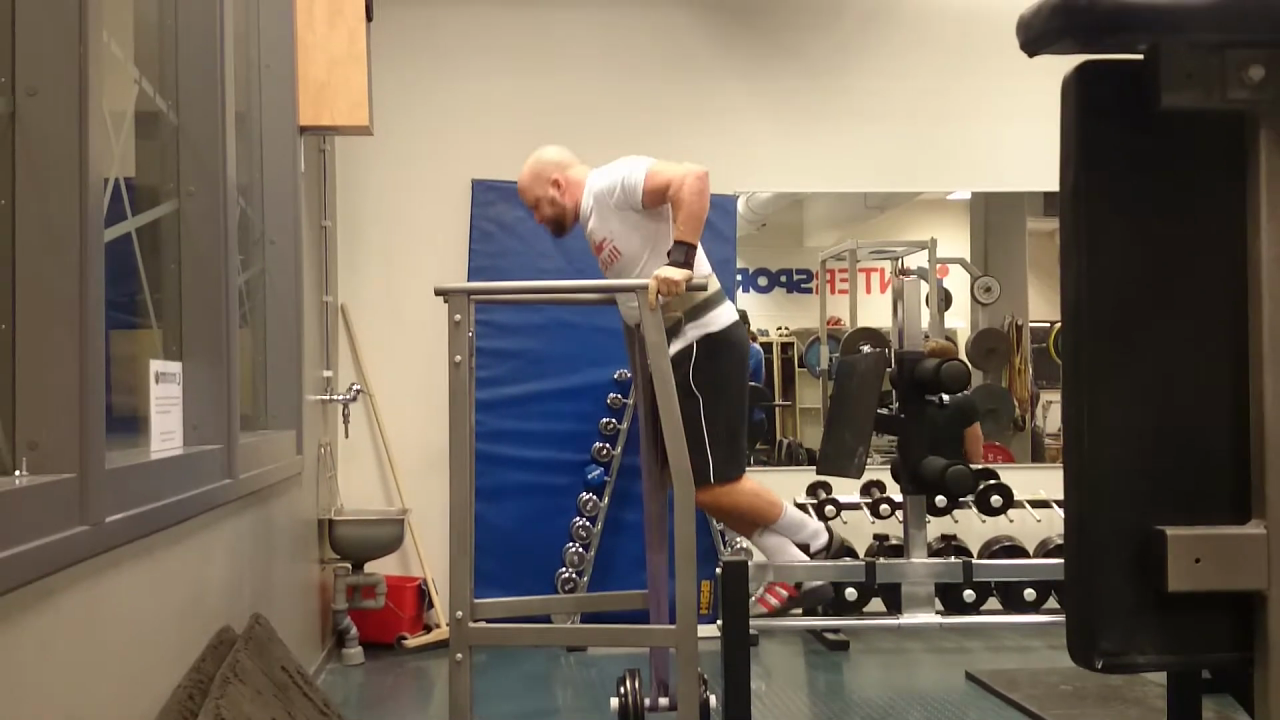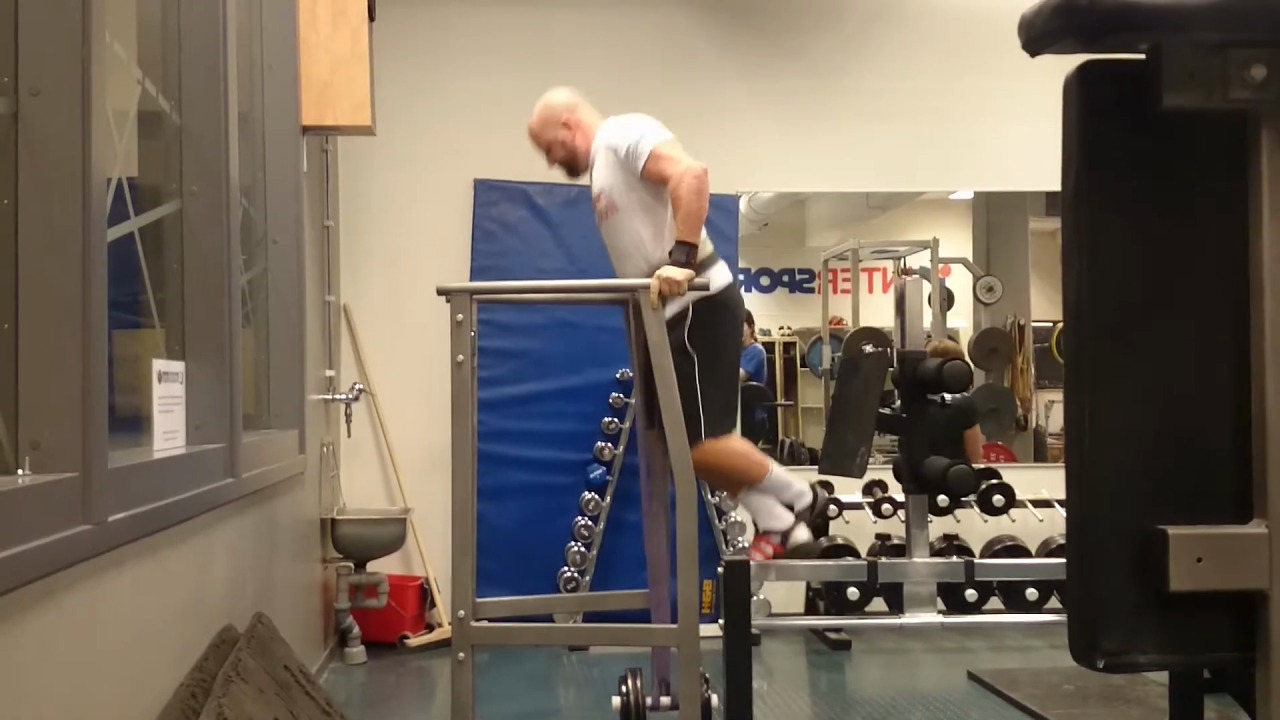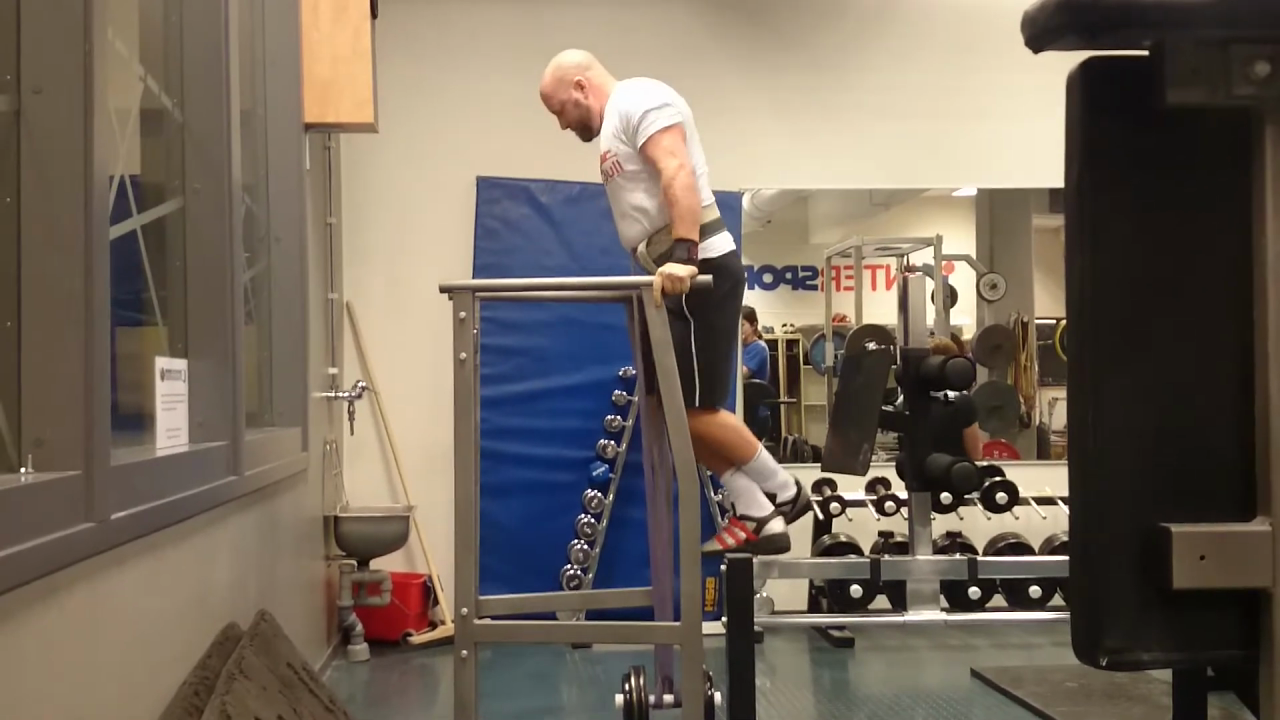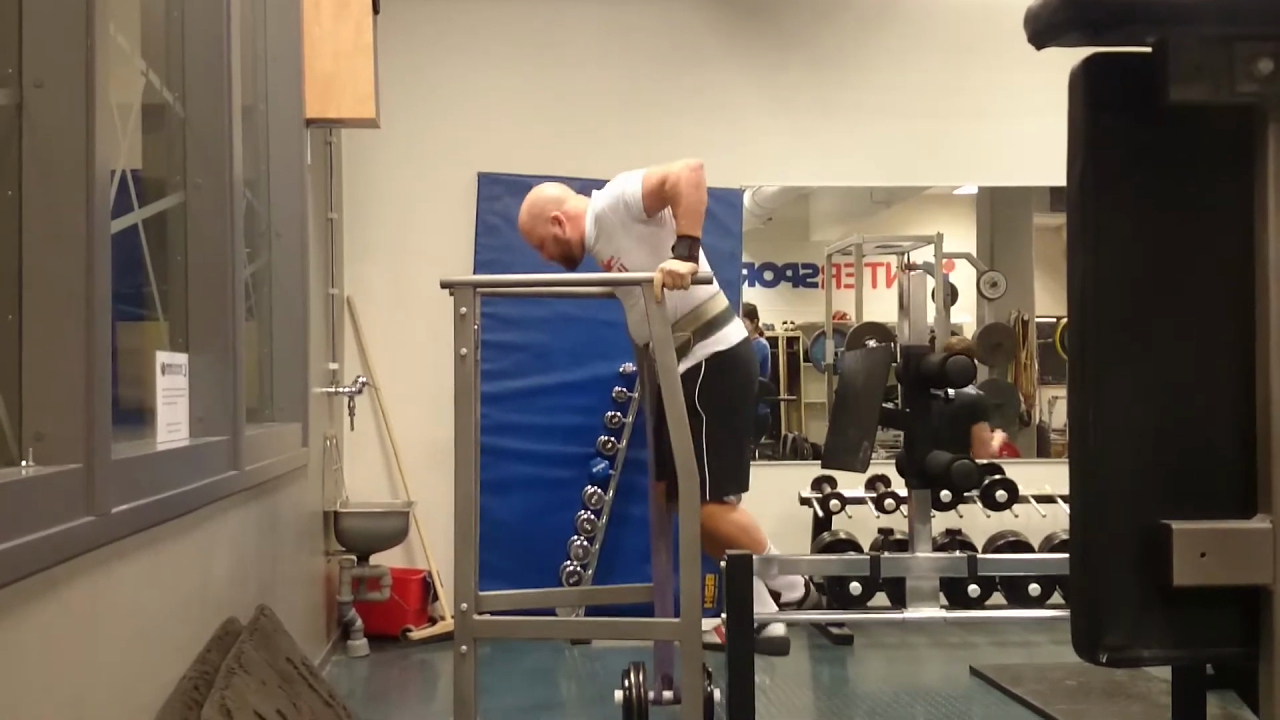
dt=0.7s
person 1, frame 1
left shoulder: (613, 183)
right shoulder: (596, 212)
left elbow: (692, 178)
left wrist: (680, 260)
left hip: (702, 342)
right hip: (680, 348)
left knee: (711, 485)
right knee: (691, 481)
left ankle: (815, 541)
right ankle: (794, 569)
person 1, frame 2
left shoulder: (623, 136)
right shoulder: (604, 162)
left elbow: (690, 174)
left wrist: (681, 257)
left hip: (697, 305)
right hip: (671, 310)
left knee: (700, 443)
left ankle: (798, 500)
right ankle: (779, 525)
person 1, frame 3
left shoulder: (637, 99)
right shoulder: (616, 123)
left elbow: (679, 173)
left wrist: (683, 254)
left hip: (698, 272)
right hip: (672, 277)
left knee: (694, 409)
left ankle: (783, 493)
right ankle: (757, 513)
person 1, frame 4
left shoulder: (615, 202)
right shoulder: (604, 233)
left elbow: (689, 171)
left wrist: (685, 254)
left hip: (712, 360)
right hip: (688, 364)
left knee: (708, 502)
right knee: (672, 493)
left ankle: (789, 588)
right ankle: (758, 613)
